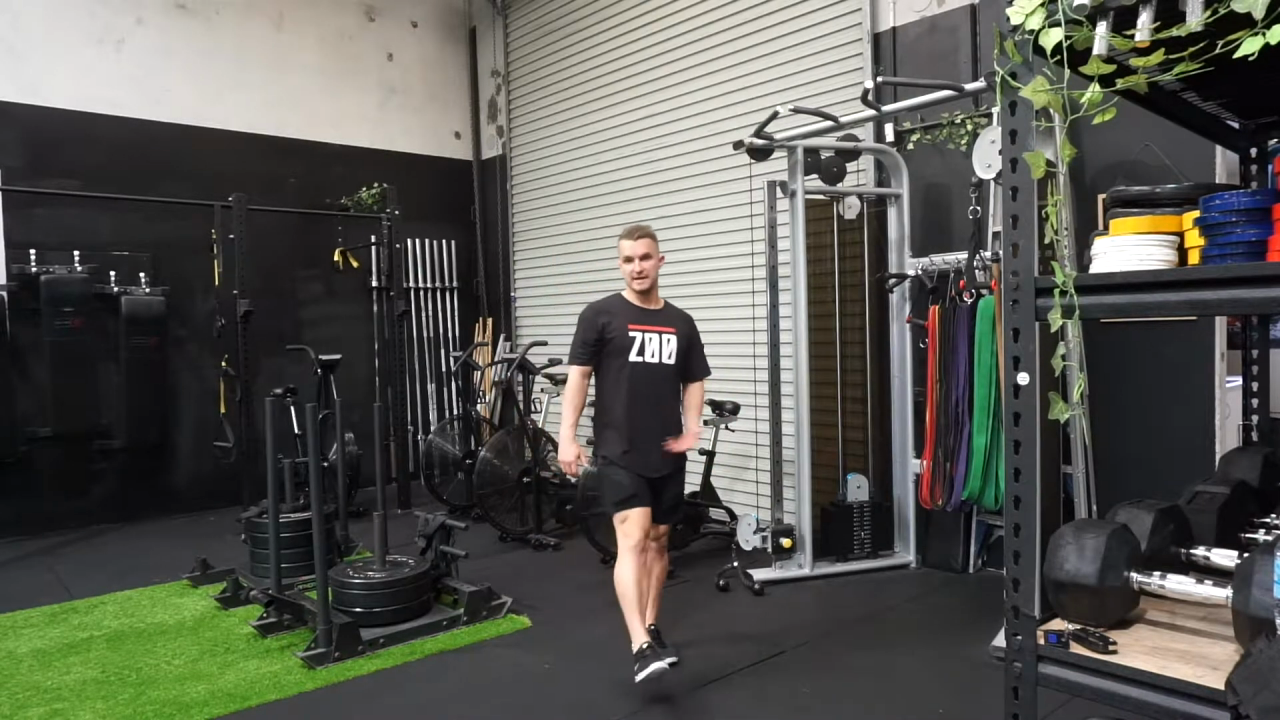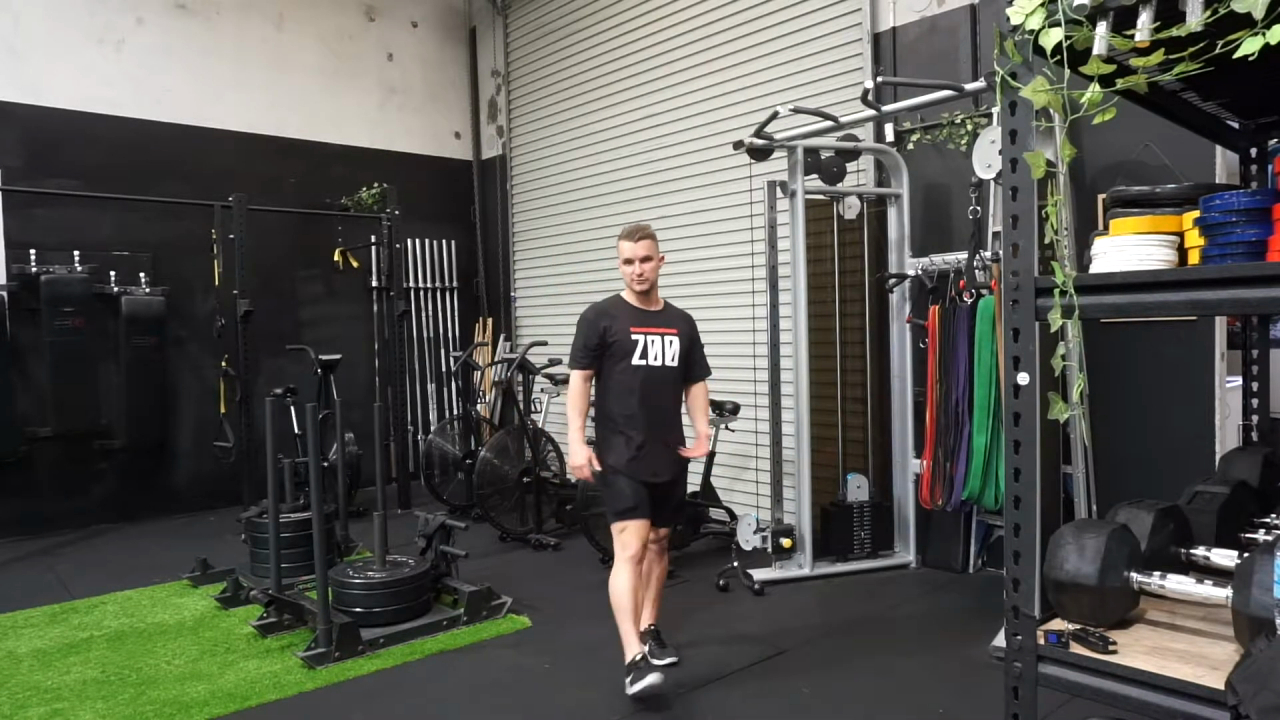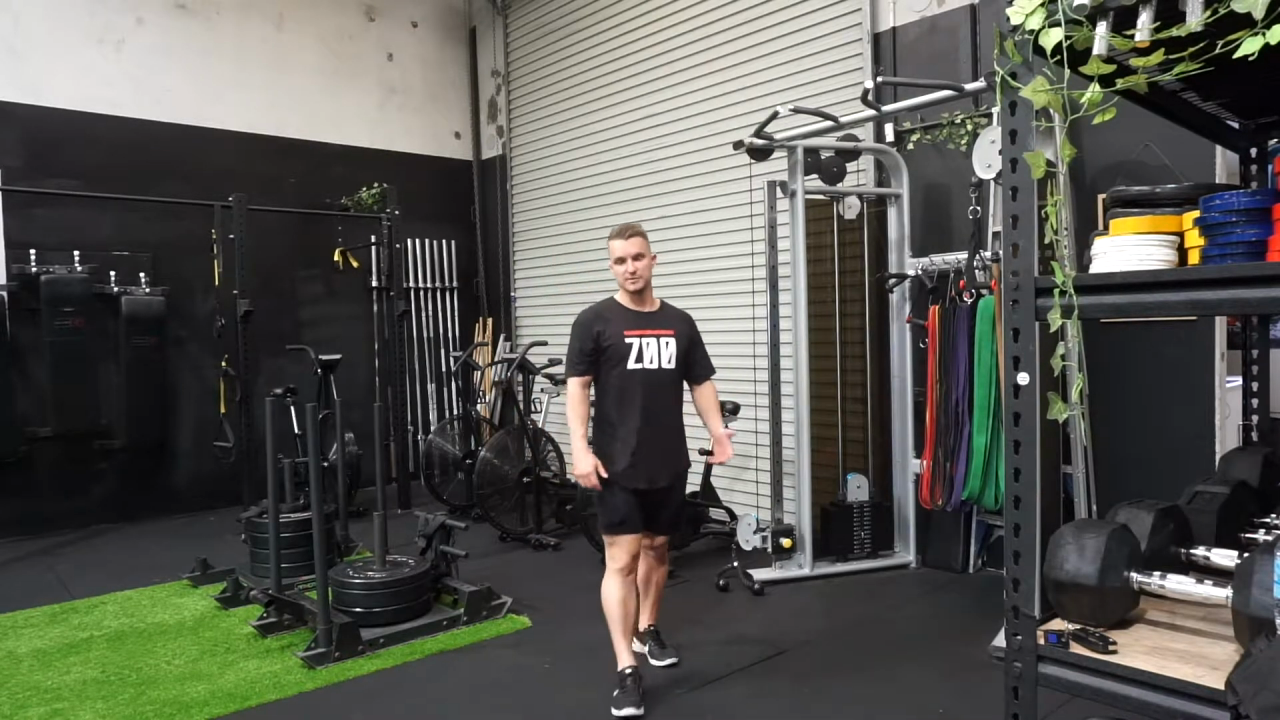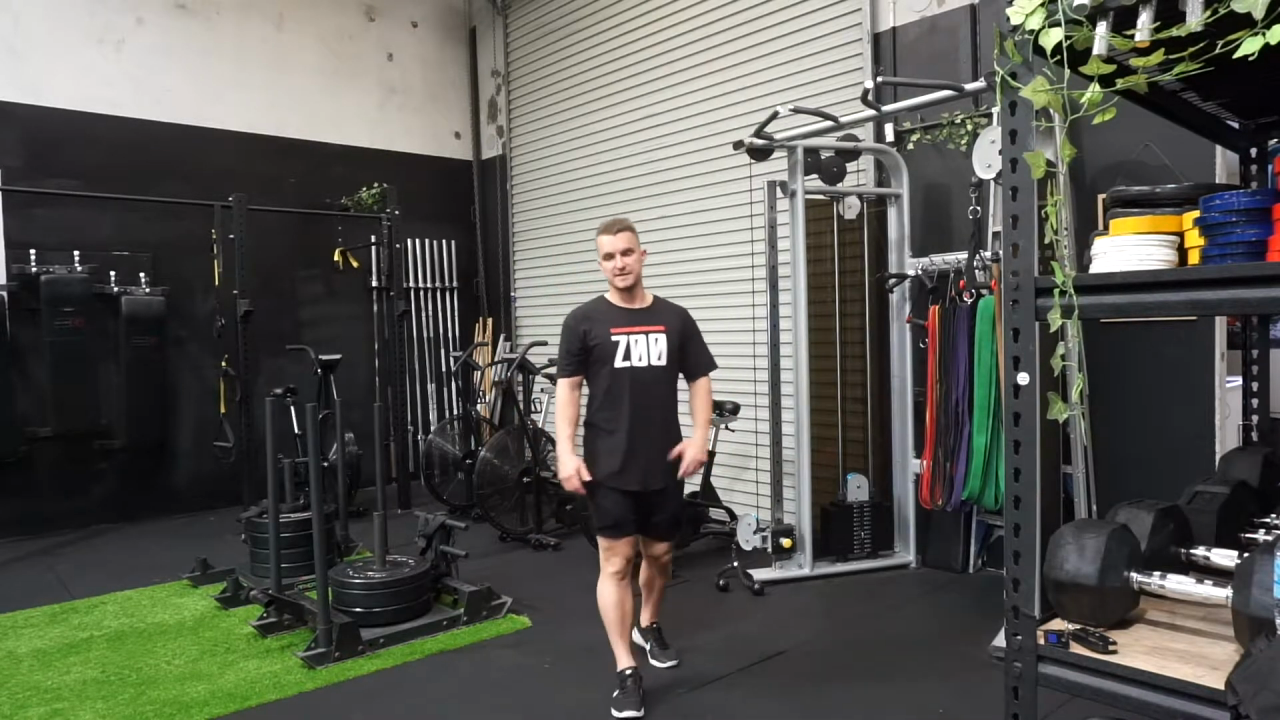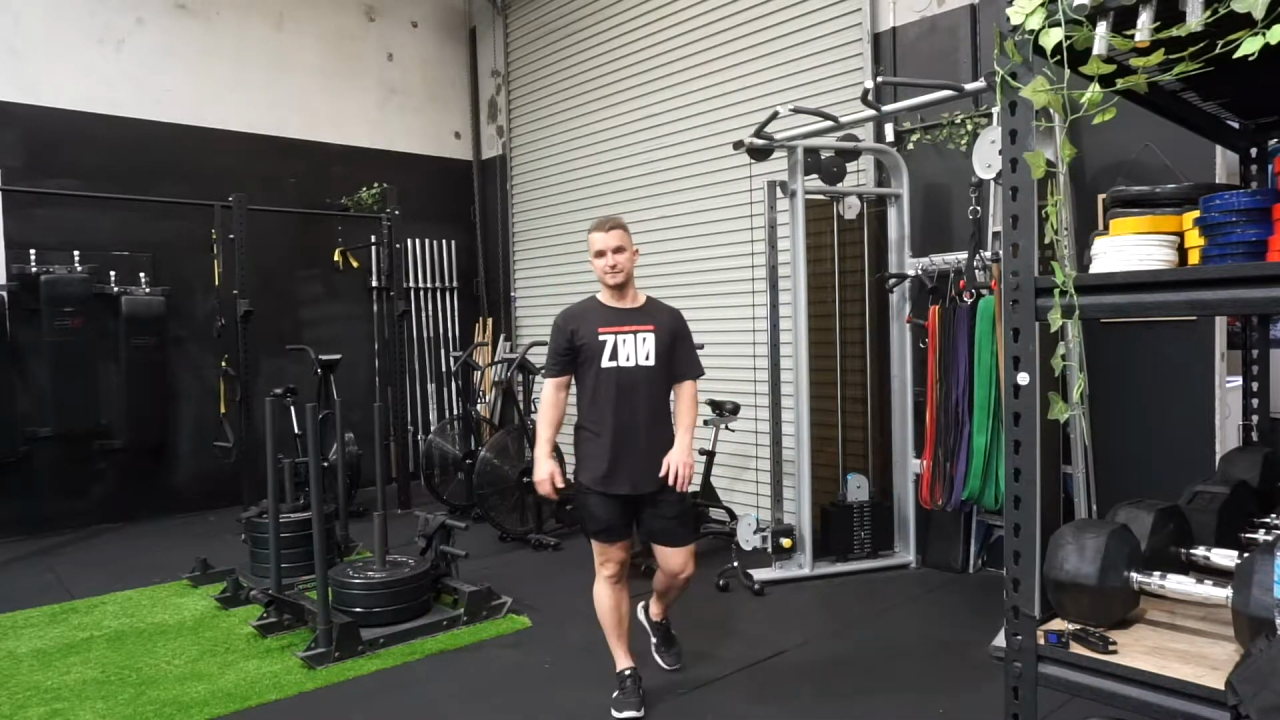
dt=0.2s
person 1, frame 1
left shoulder: (681, 322)
right shoulder: (601, 315)
left elbow: (693, 381)
right elbow: (578, 376)
left wrist: (692, 427)
right wrist: (567, 436)
left hip: (666, 454)
right hip: (619, 454)
left knee: (657, 541)
right knee: (633, 542)
left ankle: (651, 628)
right ankle: (641, 647)
person 1, frame 2
left shoulder: (682, 322)
right shoulder: (601, 317)
left elbow: (695, 383)
right elbow: (580, 380)
left wrist: (701, 430)
right wrist: (577, 441)
left hip: (670, 457)
right hip: (621, 457)
left knee: (658, 543)
right knee: (630, 551)
left ankle: (649, 629)
right ankle: (634, 659)
person 1, frame 3
left shoulder: (680, 322)
right shoulder: (594, 321)
left elbow: (701, 382)
right elbow: (577, 387)
left wrist: (719, 432)
right wrist: (580, 448)
left hip: (670, 463)
right hip: (619, 465)
left knee: (657, 548)
right knee: (621, 561)
left ankle: (647, 629)
right ankle: (627, 673)
person 1, frame 4
left shoulder: (675, 318)
right shoulder: (584, 321)
left elbow: (698, 378)
right elbow: (568, 388)
left wrist: (699, 436)
right wrist: (565, 451)
left hip: (664, 466)
right hip: (609, 468)
left knee: (659, 555)
right knee: (617, 565)
left ankle: (647, 625)
right ankle: (626, 673)
person 1, frame 5
left shoulder: (667, 319)
right shoulder: (574, 321)
left elbow: (686, 386)
right elbow: (555, 389)
left wrist: (683, 443)
right wrist: (543, 454)
left hip: (659, 470)
right hip: (599, 472)
left knee: (679, 567)
right knee: (611, 569)
left ankle: (655, 613)
right ankle: (626, 673)
